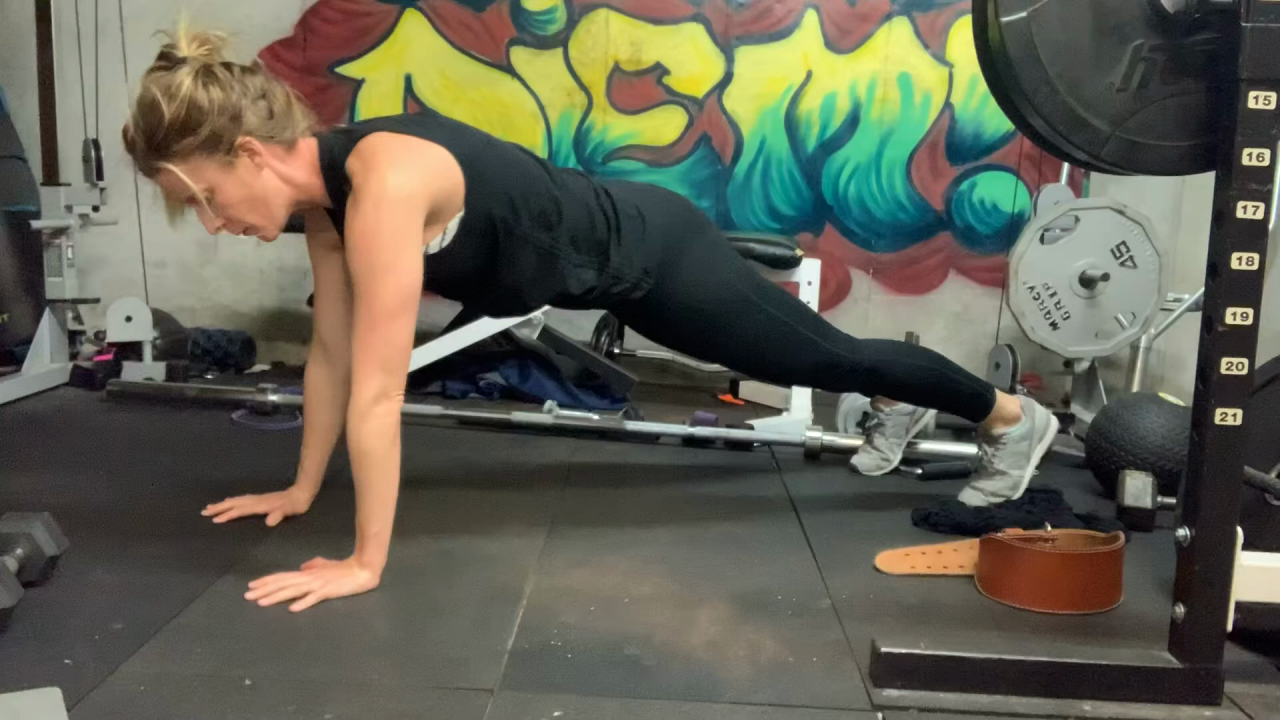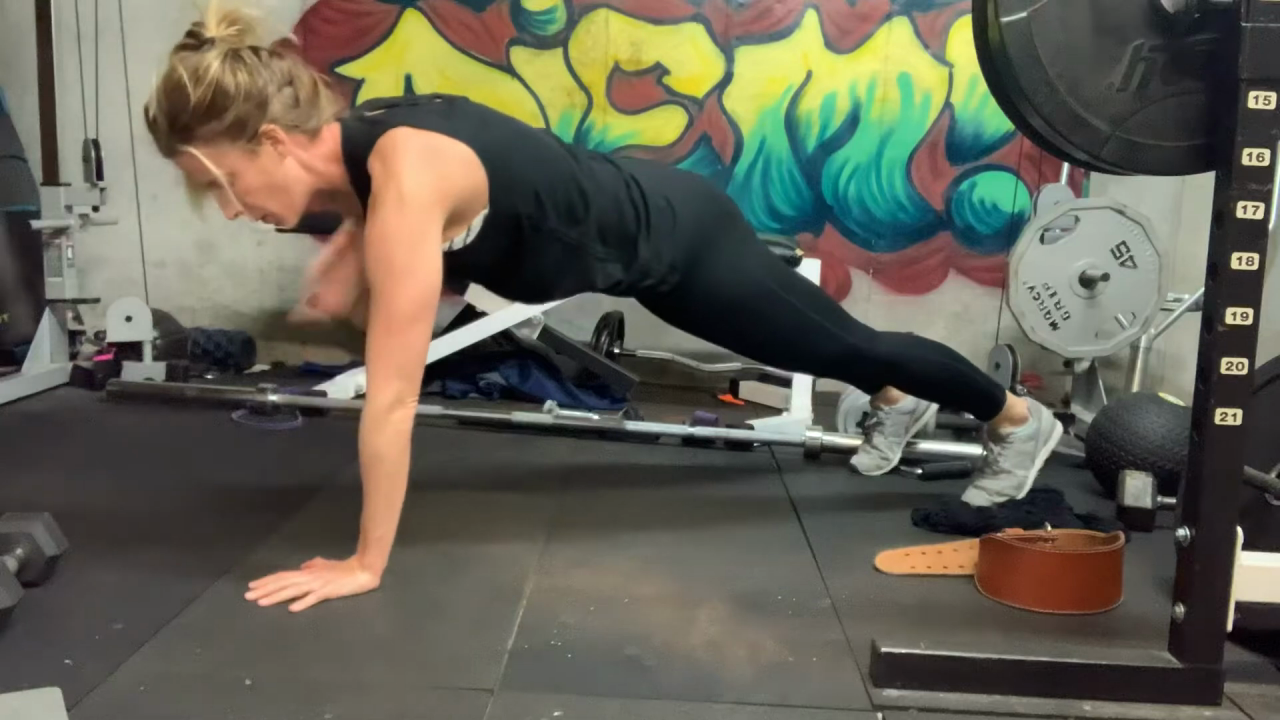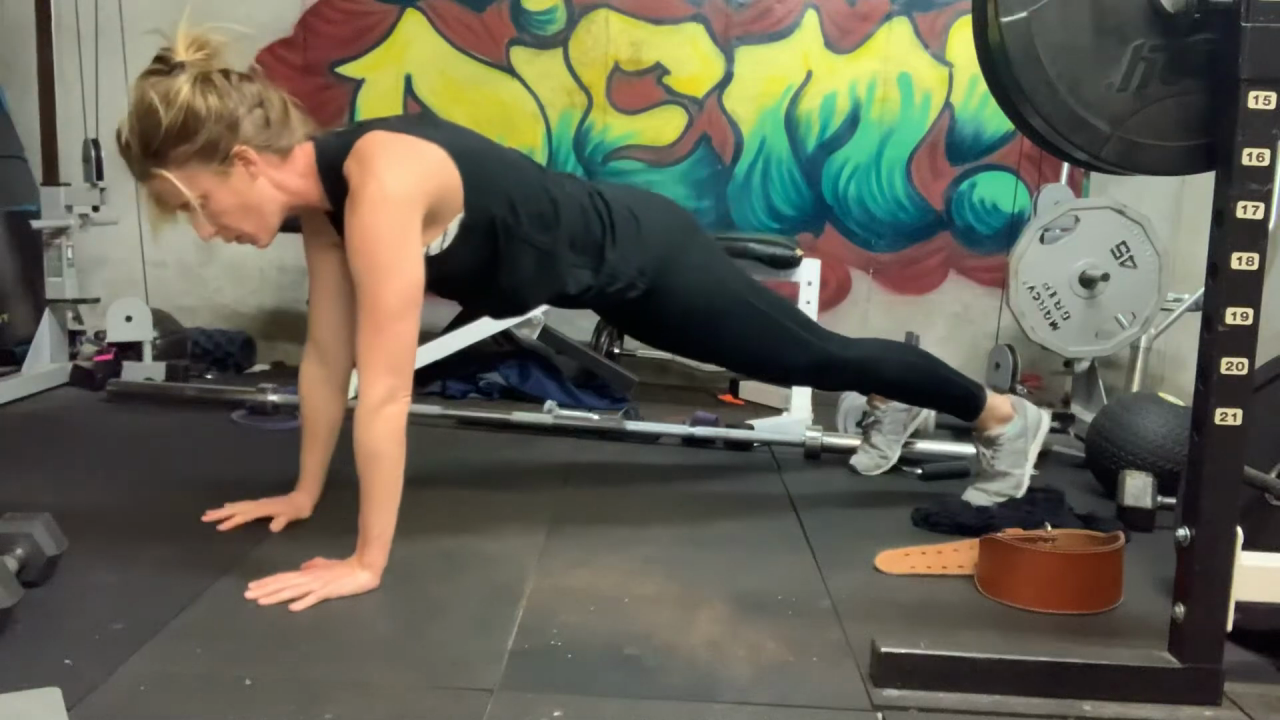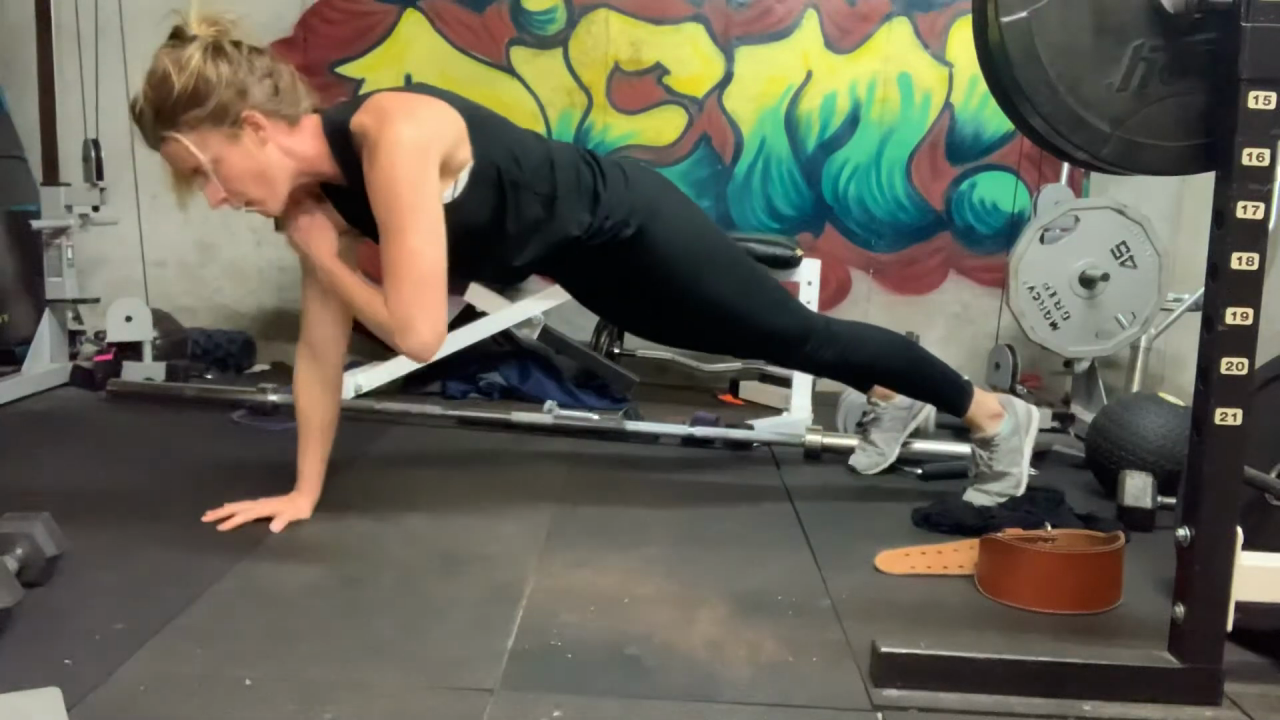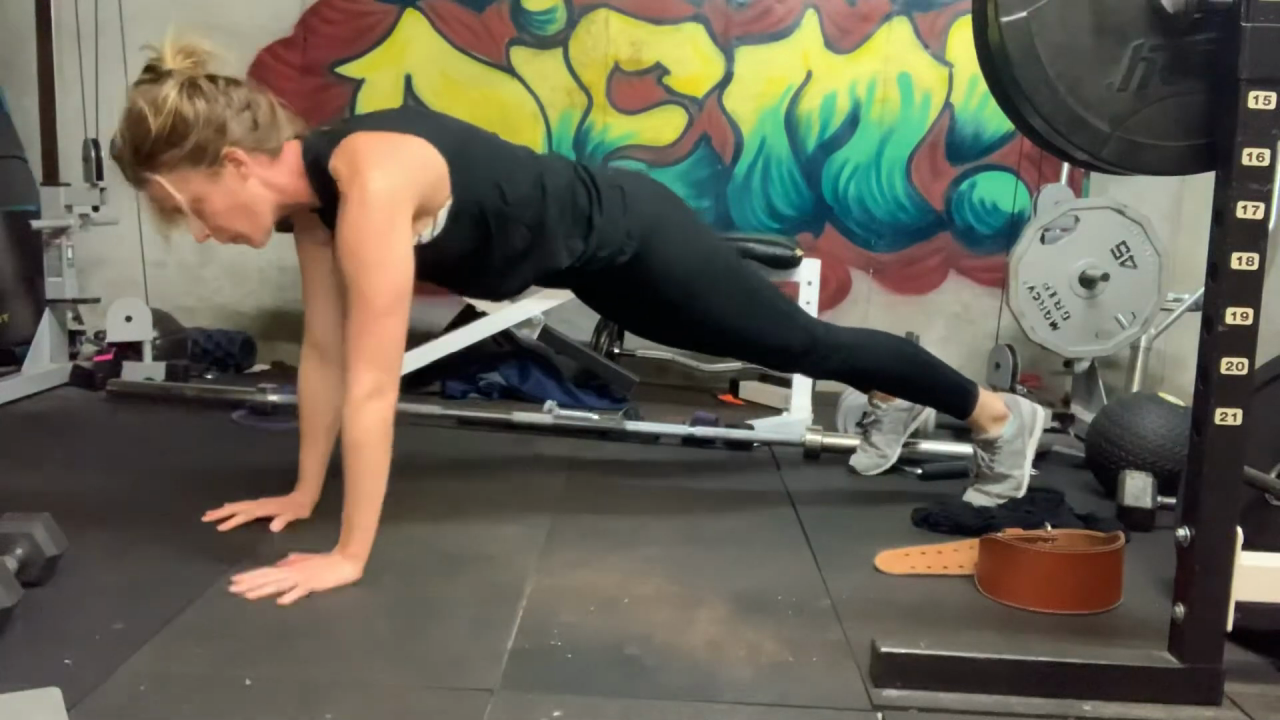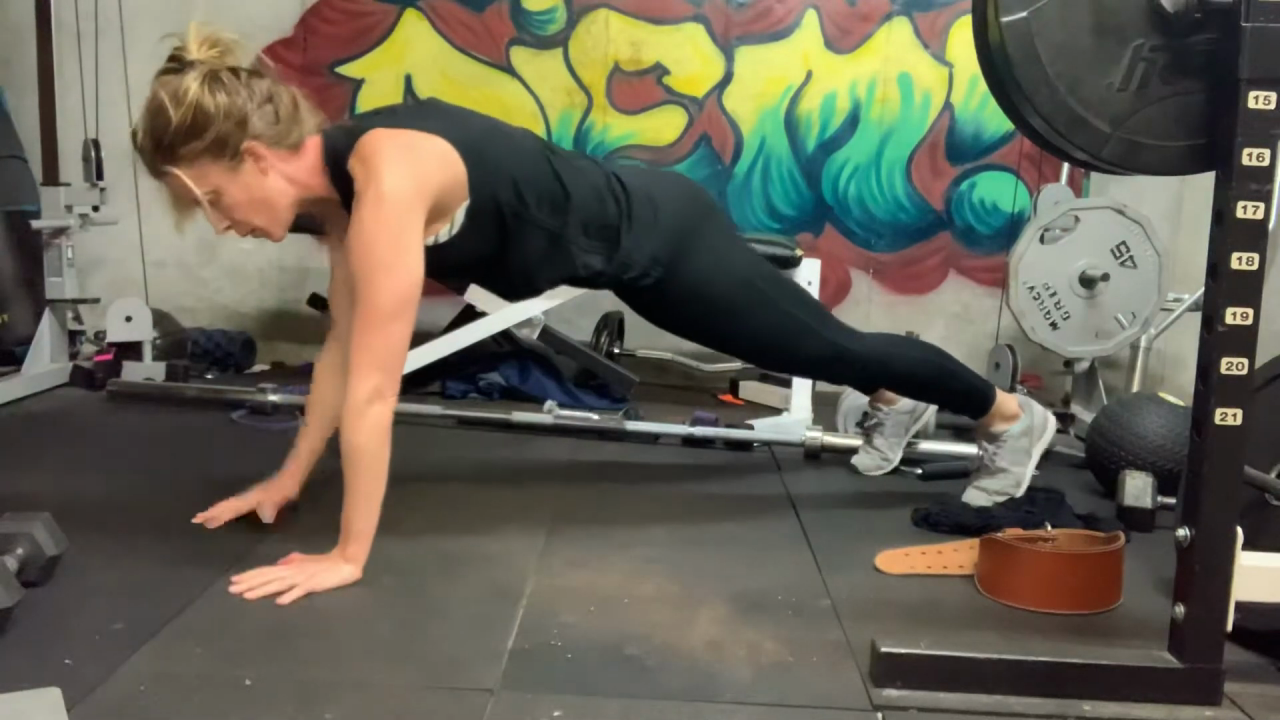
dt=0.7s
person 1, frame 1
left shoulder: (382, 180)
right shoulder: (325, 187)
left elbow: (377, 392)
right elbow: (332, 353)
left wrist: (366, 562)
right wrist: (302, 489)
left hip: (650, 252)
right hip: (611, 255)
left knee: (822, 357)
right knee: (804, 358)
left ankle: (1013, 418)
right ankle: (899, 406)
person 1, frame 2
left shoulder: (404, 172)
right shoulder: (351, 151)
left elbow: (393, 394)
right elbow: (390, 312)
left wrist: (366, 564)
right wrist: (347, 289)
left hip: (675, 235)
right hip: (634, 218)
left knee: (834, 345)
right knee: (820, 346)
left ankle: (1019, 420)
right ankle: (896, 404)
person 1, frame 3
left shoulder: (380, 180)
right shoulder: (320, 188)
left elbow: (385, 391)
right elbow: (326, 355)
left wrist: (368, 562)
right wrist: (305, 493)
left hip: (642, 255)
right hip: (602, 264)
left knee: (812, 356)
right knee: (794, 357)
left ankle: (1004, 418)
right ankle: (896, 407)
person 1, frame 4
left shoulder: (392, 134)
right shoulder: (313, 179)
left elbow: (418, 329)
right elbow: (321, 343)
left wrist: (322, 261)
right wrist: (304, 491)
left hip: (627, 221)
right hip: (578, 258)
left knee: (799, 336)
right knee: (754, 343)
left ankle: (996, 416)
right ankle: (888, 402)
person 1, frame 5
left shoulder: (370, 181)
right shoulder: (310, 191)
left elbow: (372, 388)
right elbow: (324, 351)
left wrist: (349, 557)
right wrist: (303, 494)
left hip: (630, 235)
right hip: (591, 258)
left knee: (802, 342)
right knee: (780, 345)
left ankle: (1000, 416)
right ankle: (893, 403)
person 1, frame 6
left shoulder: (386, 177)
right shoulder: (335, 176)
left elbow: (373, 390)
right elbow: (344, 343)
left wrist: (347, 557)
right wrist: (290, 478)
left hip: (660, 237)
right hip: (622, 238)
left knee: (822, 348)
right knee: (807, 347)
left ankle: (1012, 418)
right ankle: (895, 406)
